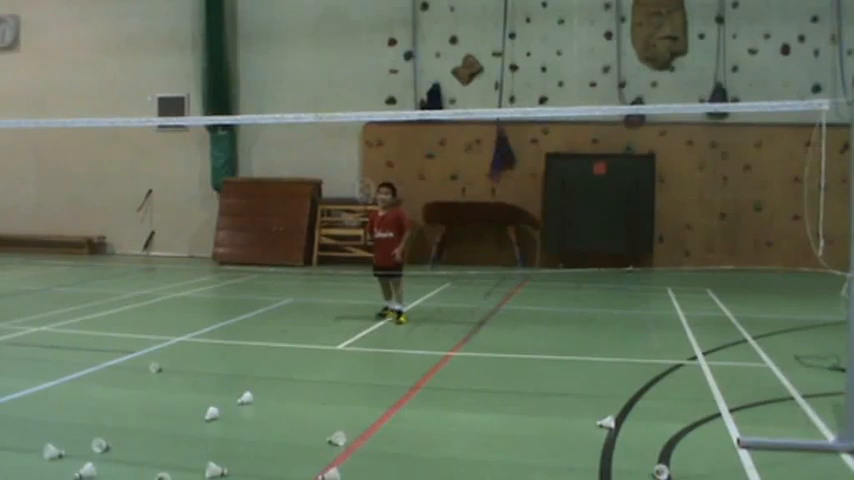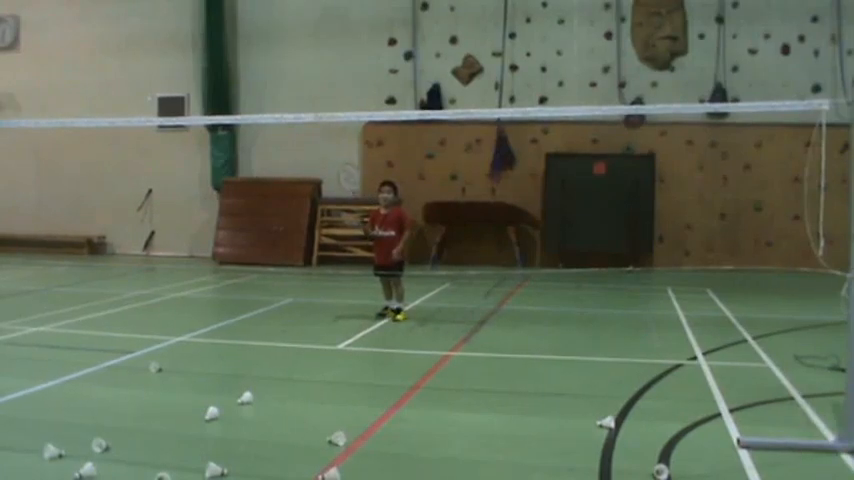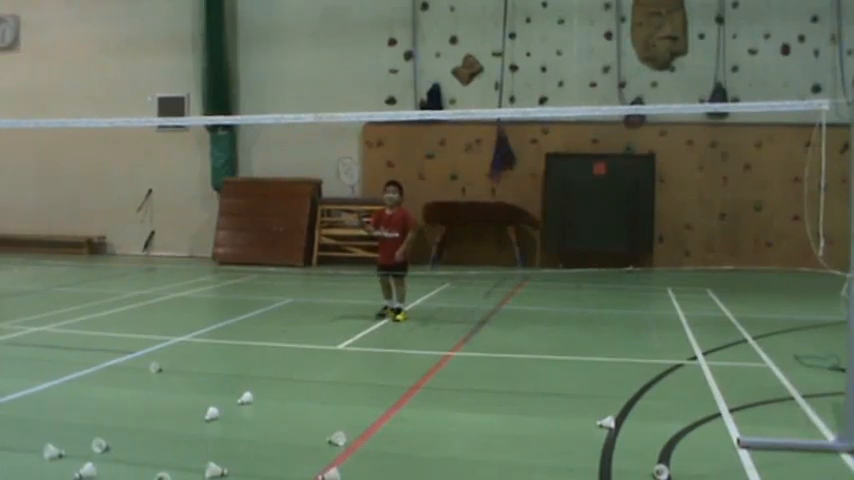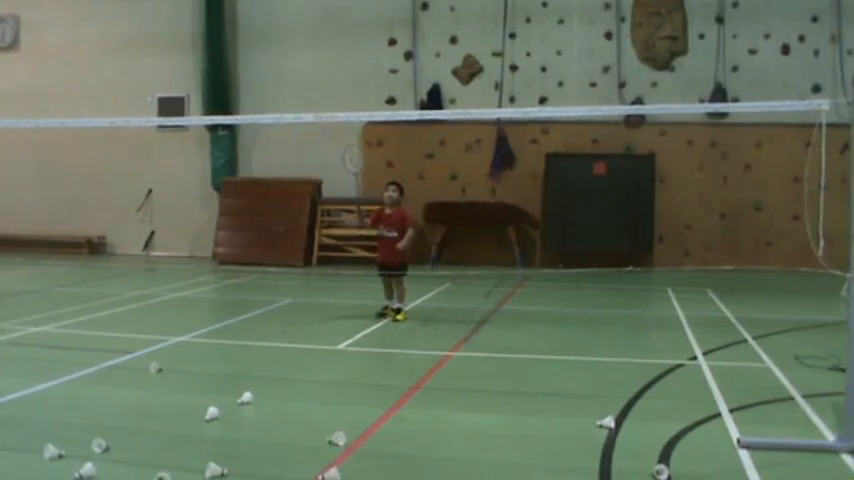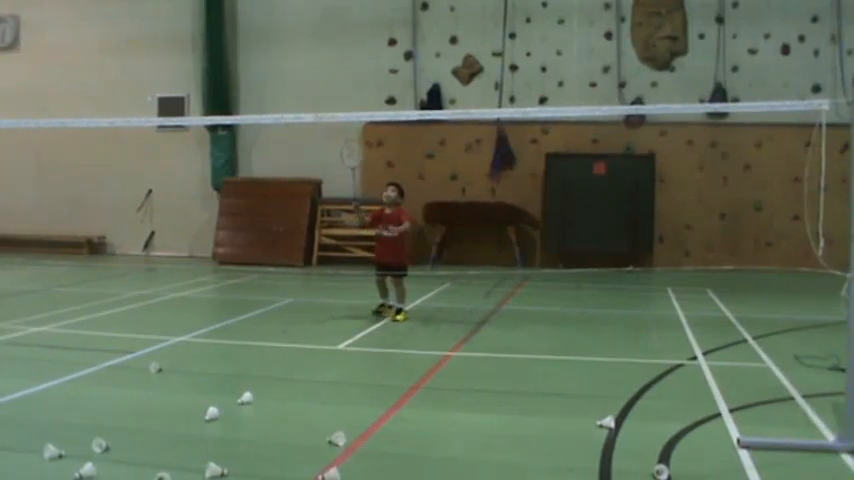
dt=0.3s
person 1, frame 1
left shoulder: (398, 214)
right shoulder: (374, 216)
left elbow: (407, 232)
right elbow: (370, 234)
left wrist: (400, 249)
right wrist: (368, 238)
left hip: (393, 256)
right hip: (379, 256)
left knee: (395, 281)
right knee: (383, 282)
left ankle: (399, 310)
right ankle: (389, 307)
person 1, frame 2
left shoulder: (399, 213)
right shoulder: (375, 214)
left elbow: (406, 231)
right elbow: (370, 233)
left wrist: (399, 248)
right wrist: (367, 231)
left hip: (394, 255)
right hip: (380, 255)
left knee: (396, 281)
right knee: (384, 281)
left ankle: (399, 309)
right ankle: (389, 306)
person 1, frame 3
left shoulder: (405, 214)
right shoulder: (380, 214)
left elbow: (411, 233)
right elbow: (372, 229)
left wrist: (402, 250)
right wrist: (366, 227)
left hip: (398, 256)
right hip: (384, 255)
left knee: (399, 281)
right knee: (383, 281)
left ankle: (400, 309)
right ankle: (389, 306)
person 1, frame 4
left shoulder: (403, 213)
right shoulder: (379, 212)
left elbow: (410, 230)
right elbow: (369, 224)
left wrist: (404, 243)
left hip: (398, 255)
right hip: (383, 255)
left knee: (398, 281)
right knee: (385, 281)
left ankle: (400, 309)
right ankle: (390, 306)
person 1, frame 5
left shoulder: (401, 212)
right shoulder: (380, 213)
left elbow: (407, 226)
right elbow: (366, 222)
left wrist: (397, 229)
right wrist: (359, 212)
left hip: (398, 256)
right hip: (382, 255)
left knee: (397, 281)
right knee: (379, 280)
left ankle: (400, 308)
right ankle: (386, 304)
